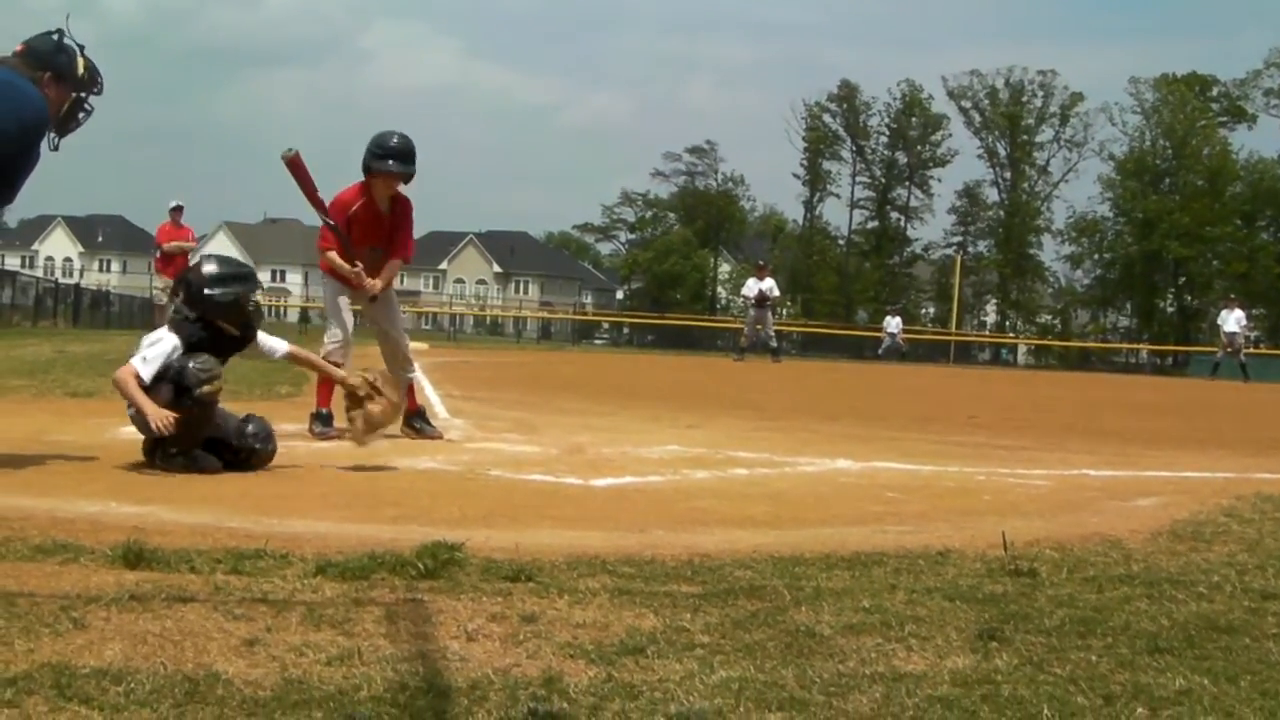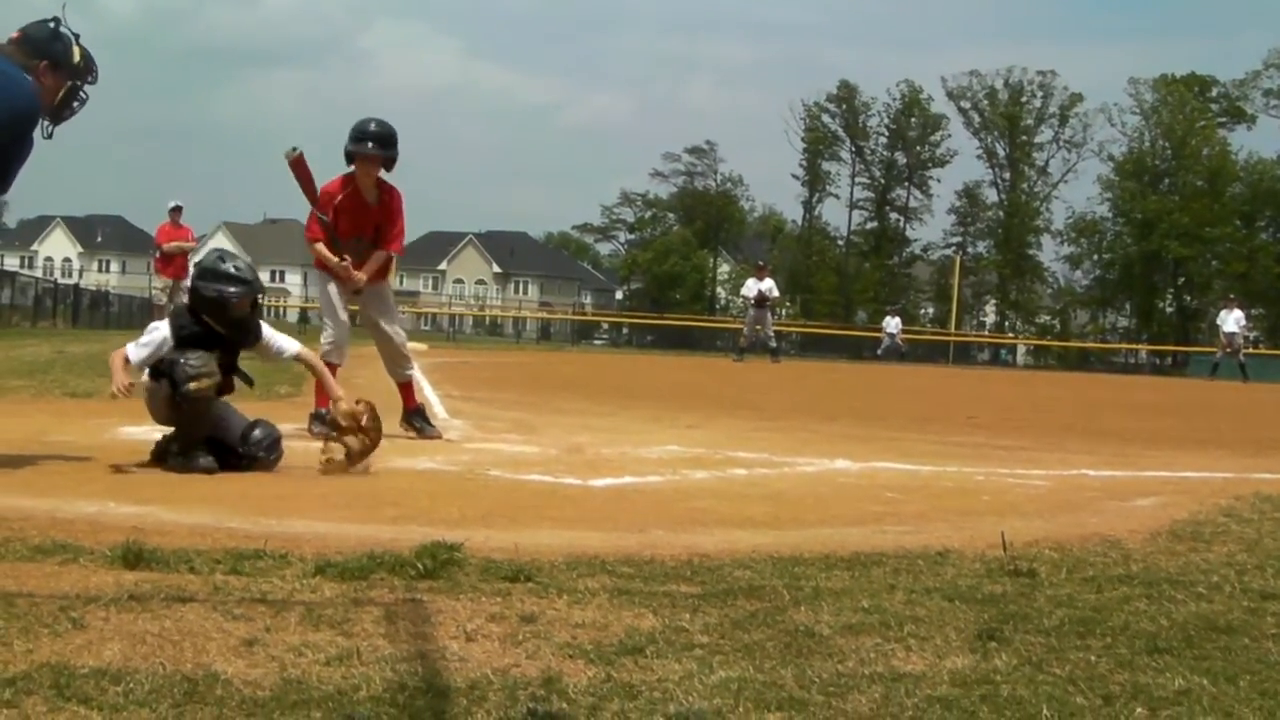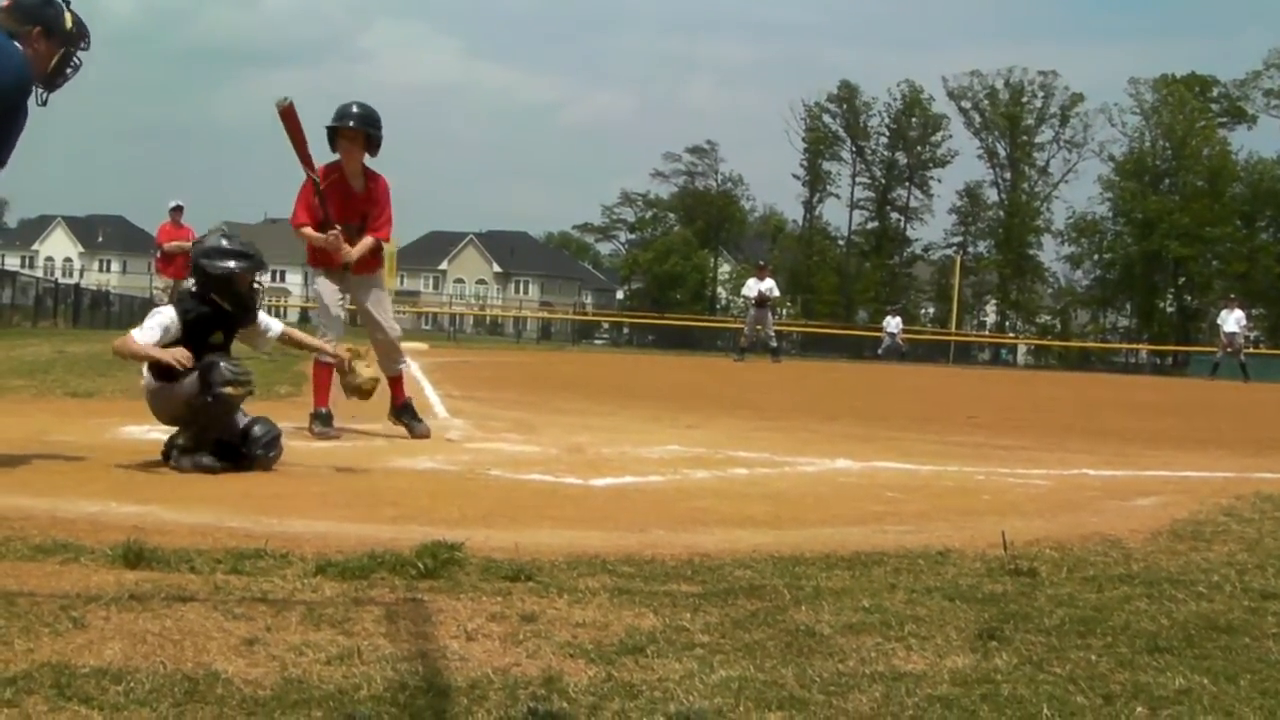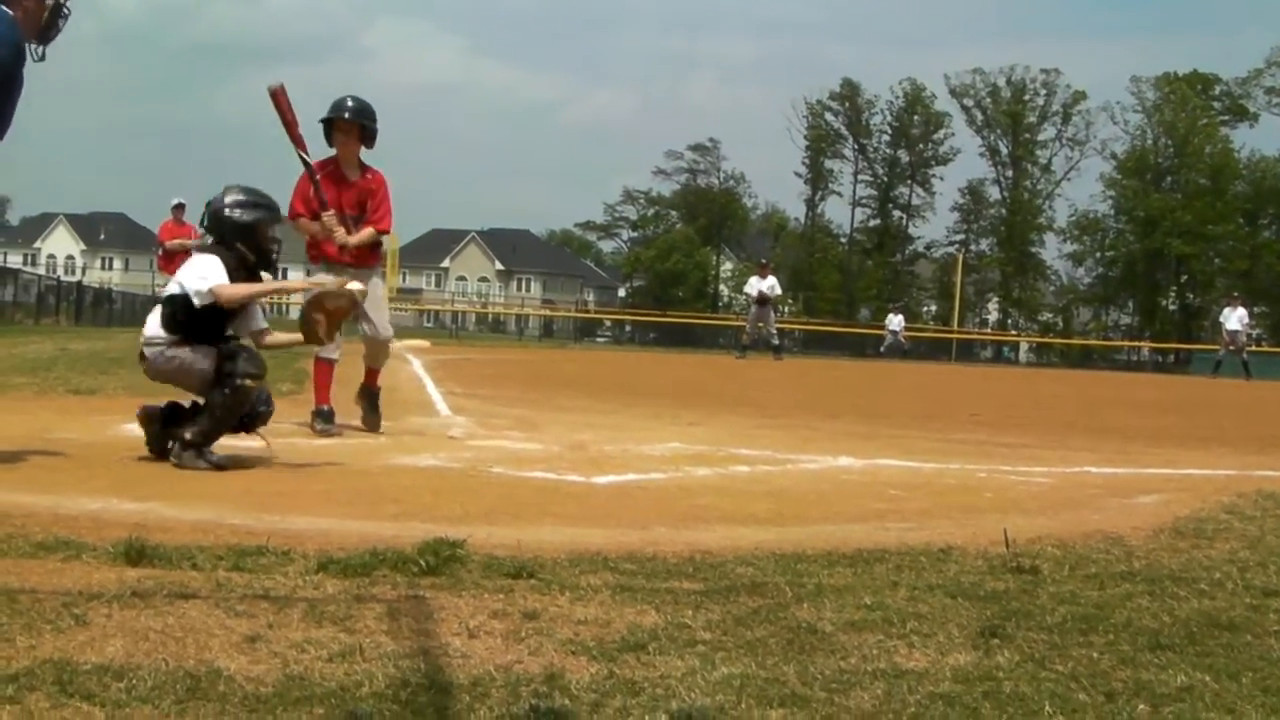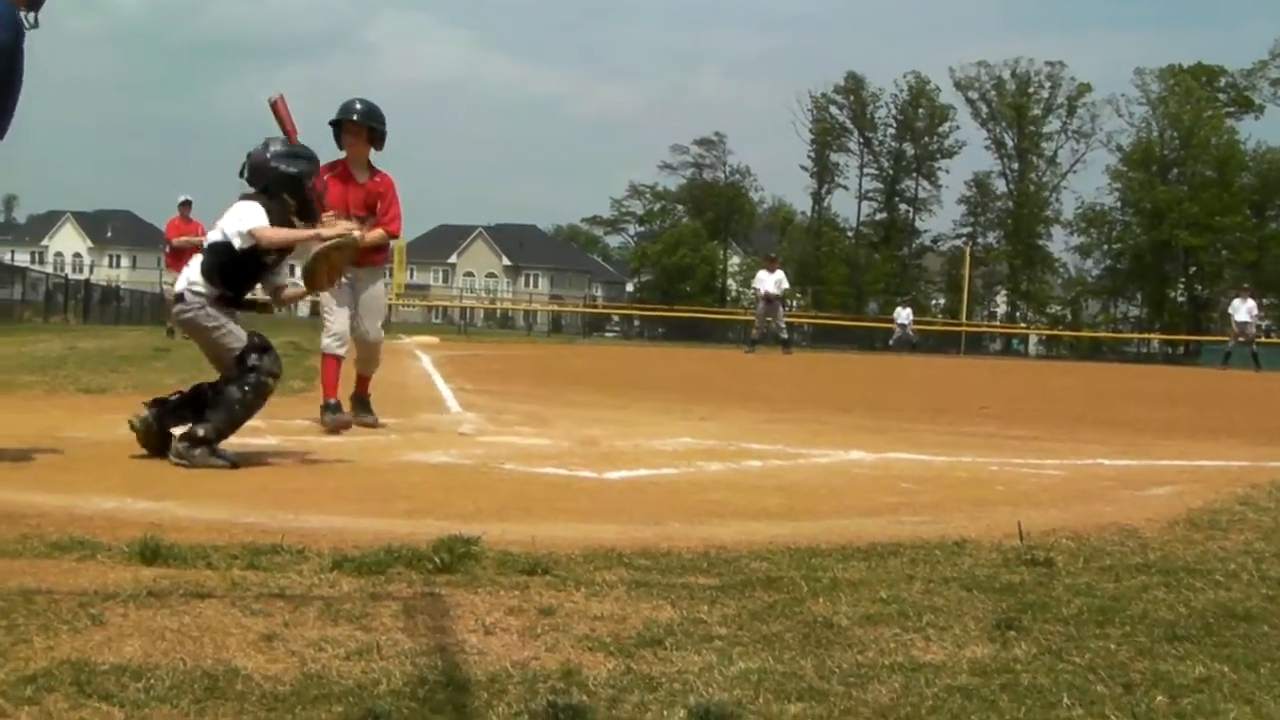
dt=0.2s
person 1, frame 1
left shoulder: (402, 206)
right shoulder: (346, 200)
left elbow: (399, 255)
right elbow: (326, 249)
left wrist: (377, 284)
right wrist: (348, 271)
left hip: (379, 283)
right hip: (340, 279)
left knee: (398, 345)
right knee: (339, 338)
left ankle: (413, 416)
right ankle: (321, 415)
person 1, frame 2
left shoulder: (392, 197)
right shoulder: (333, 191)
left elbow: (387, 246)
right elbow: (314, 239)
left wrist: (362, 276)
right wrist: (336, 264)
left hip: (373, 278)
right hip: (334, 275)
left knee: (395, 341)
right knee: (335, 337)
left ankle: (413, 413)
right ankle: (320, 414)
person 1, frame 3
left shoulder: (378, 184)
right shoulder: (319, 179)
left elbow: (377, 233)
right elbow: (301, 226)
left wrist: (352, 254)
right wrist: (323, 241)
left hip: (367, 271)
right hip: (327, 271)
left knee: (388, 335)
right knee: (330, 335)
left ankle: (401, 406)
right ankle: (321, 414)
person 1, frame 4
left shoulder: (375, 180)
right shoulder: (316, 173)
left elbow: (378, 227)
right elbow: (298, 219)
left wrist: (349, 239)
right wrist: (318, 229)
left hip: (367, 268)
right hip: (328, 267)
left knee: (380, 334)
left ankle: (369, 391)
right ankle: (322, 410)
person 1, frame 5
left shoulder: (384, 182)
right shoulder: (325, 174)
left elbow: (388, 230)
left hip: (372, 269)
left knee: (370, 337)
right knee: (336, 330)
left ankle: (361, 398)
right ankle: (330, 404)
person 2, frame 1
left shoulder: (240, 332)
right shoulder: (174, 338)
left elbow: (292, 352)
right elbow: (122, 375)
left wrist: (339, 375)
right wrist: (148, 407)
left hip: (196, 412)
right hip: (153, 412)
left knee: (259, 446)
right knee: (201, 370)
left ankle: (178, 443)
right ankle: (170, 450)
person 2, frame 2
left shoulder: (250, 329)
right shoulder: (173, 329)
left elbow: (304, 354)
right elbow: (118, 356)
left wrist: (339, 395)
right wrist: (120, 377)
left hip: (204, 404)
right hip: (165, 401)
left knee: (265, 450)
left ankle: (194, 439)
right ankle: (178, 449)
person 2, frame 3
left shoulder: (242, 312)
right shoulder: (177, 313)
left elbow: (285, 333)
right elbow: (123, 345)
left wrist: (332, 351)
right wrist: (159, 353)
left hip: (203, 398)
right hip: (166, 396)
left knee: (264, 449)
right knee: (230, 375)
left ankle: (193, 438)
right ankle: (185, 448)
person 2, frame 4
left shoulder: (245, 274)
right shoulder: (210, 261)
left elbow: (262, 338)
right elbow: (225, 296)
right wrist: (284, 285)
left hip: (190, 353)
right hip: (163, 351)
left knee: (257, 404)
right knee: (248, 368)
left ankle: (162, 423)
right ankle: (190, 444)
person 2, frame 5
left shoulder: (283, 225)
right shoulder: (251, 209)
left elbow: (281, 294)
right elbow: (265, 237)
right wrist: (319, 233)
left hip: (217, 305)
right hip: (198, 301)
left knee: (244, 380)
right knee: (261, 368)
left ankle: (158, 417)
right ankle: (196, 442)
